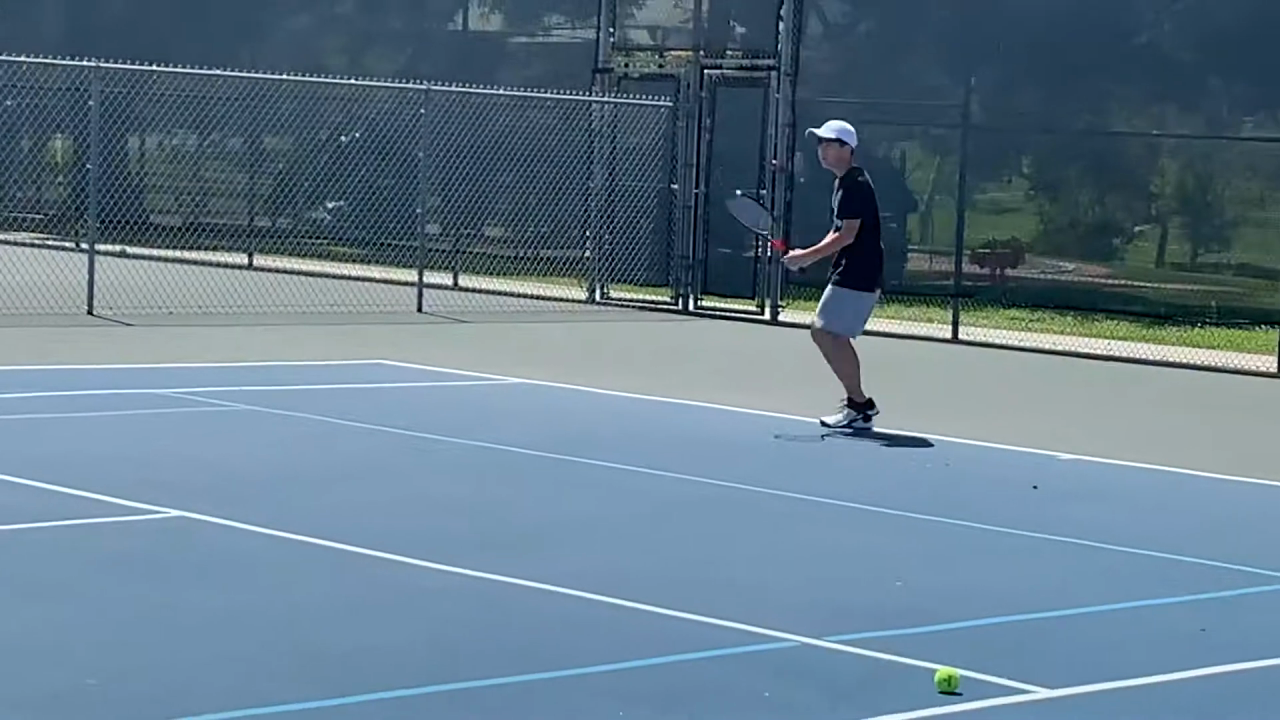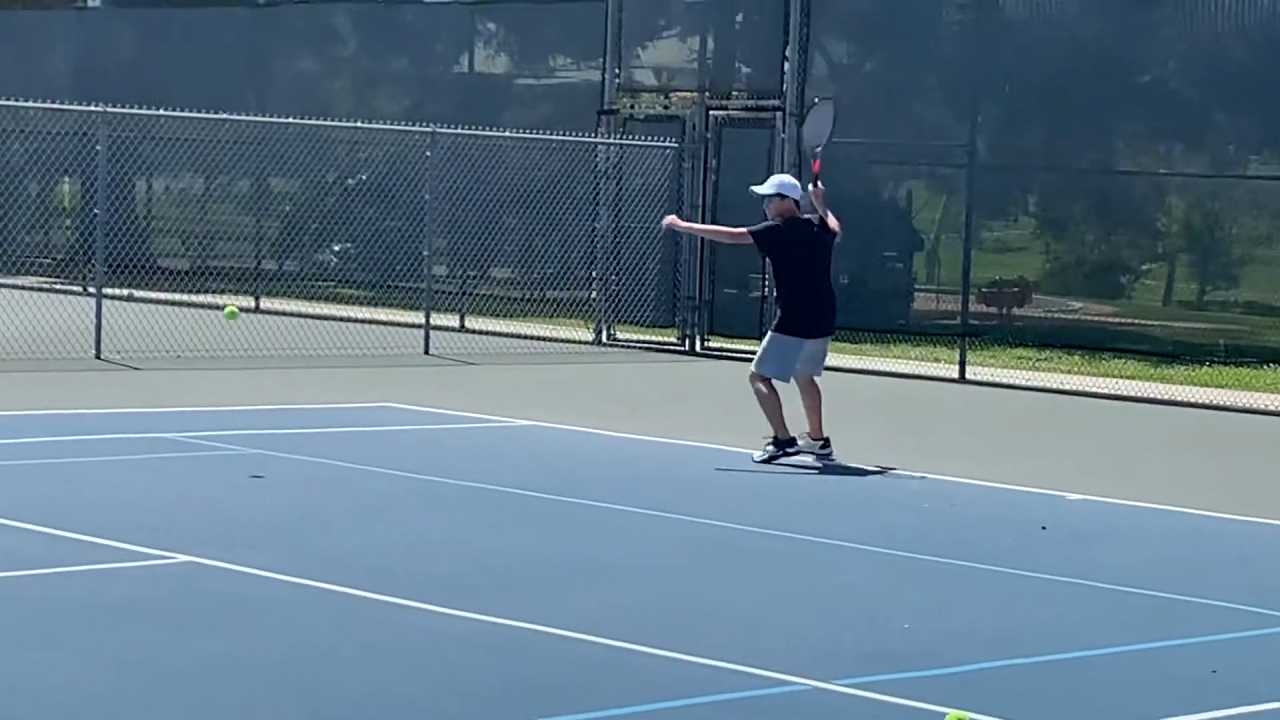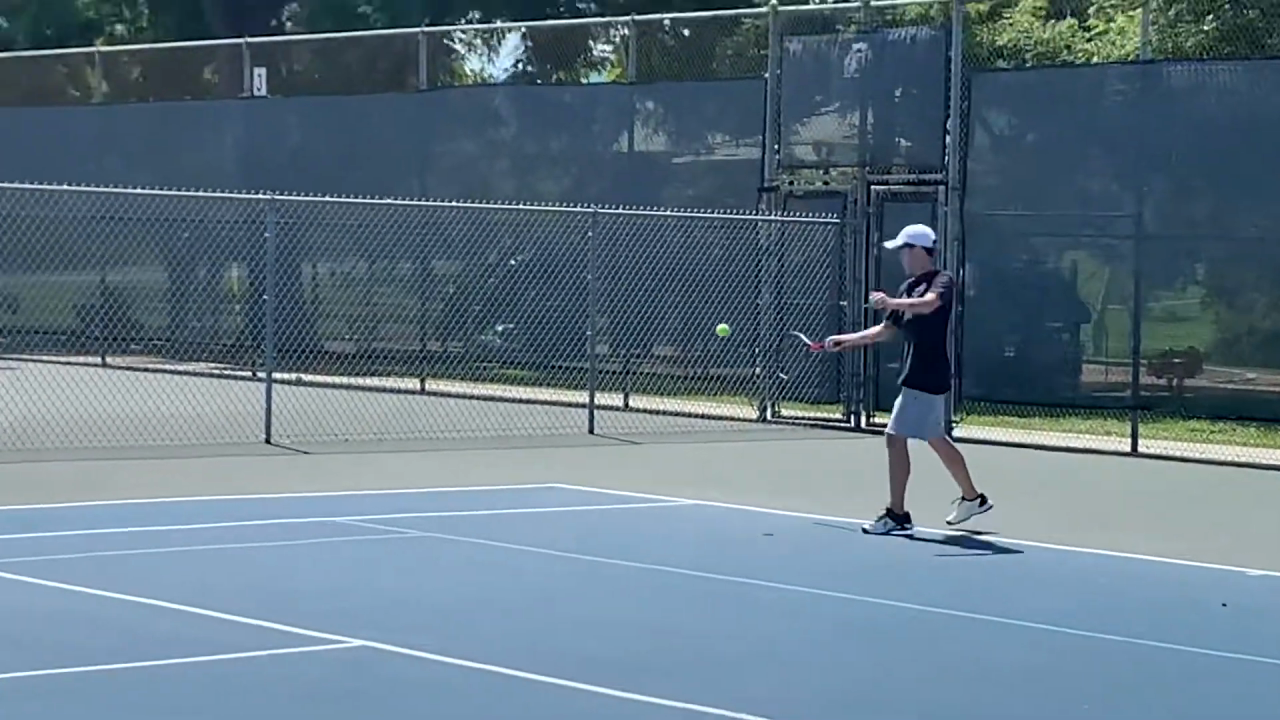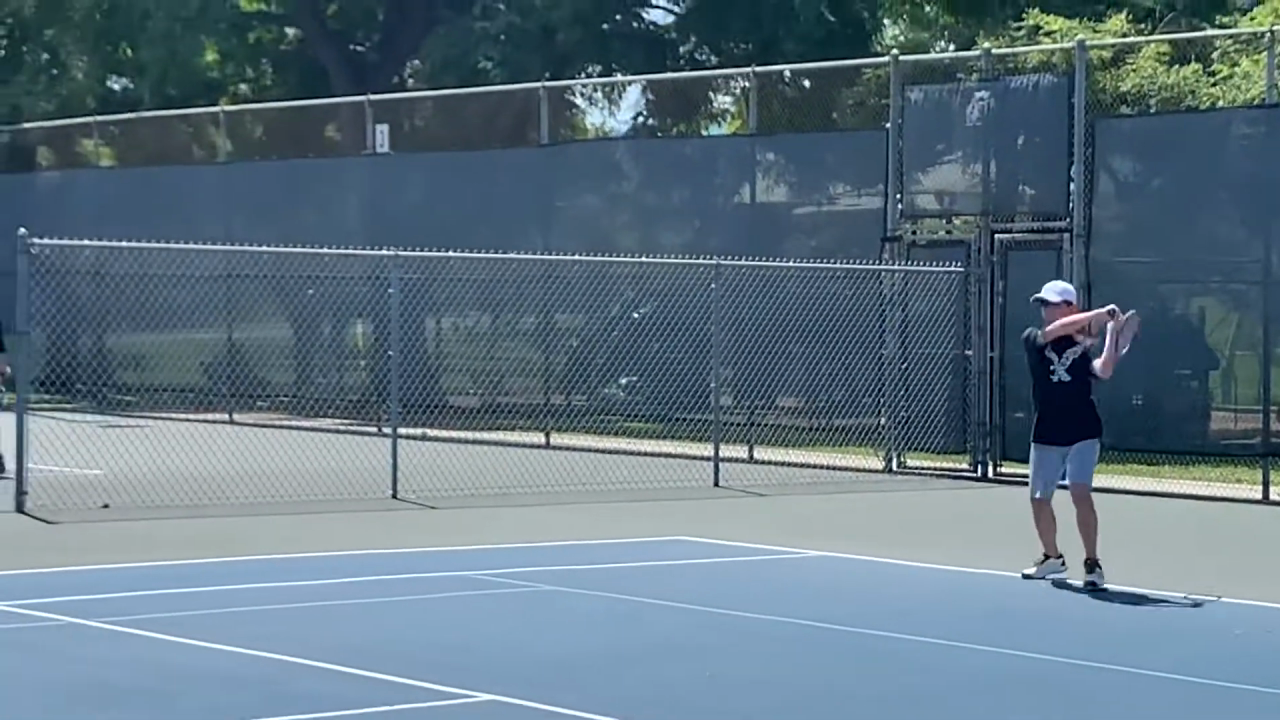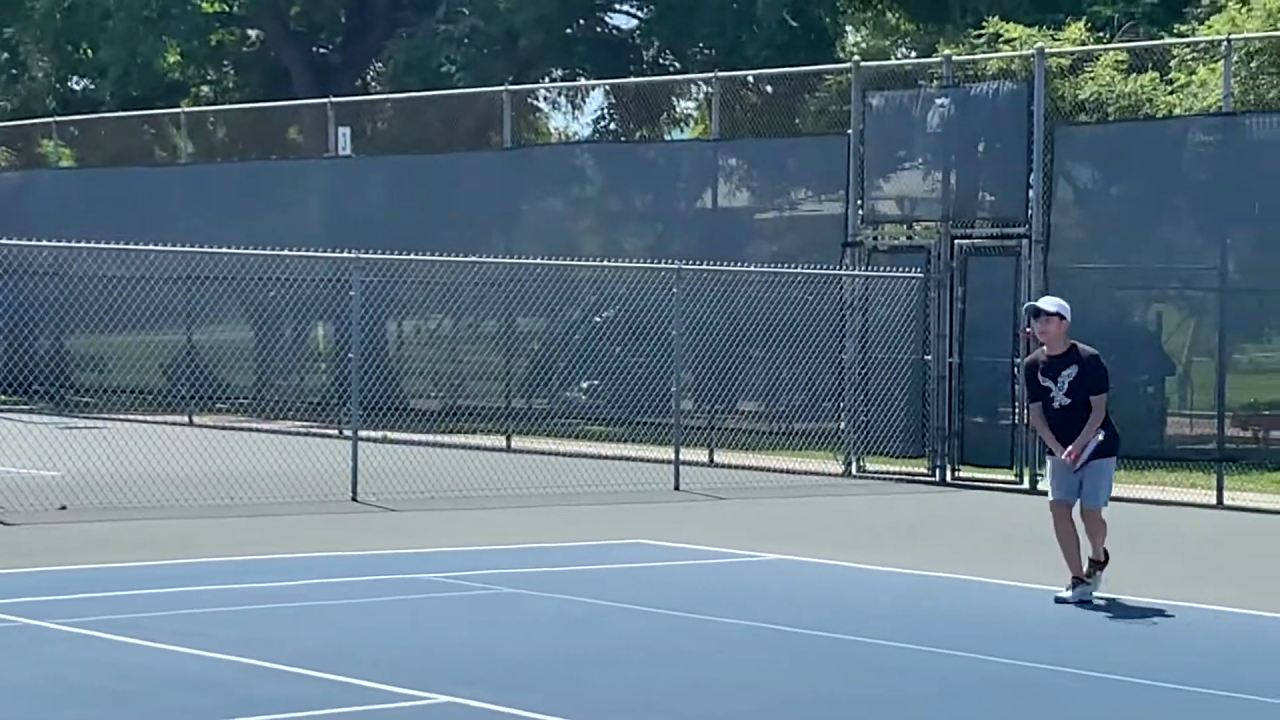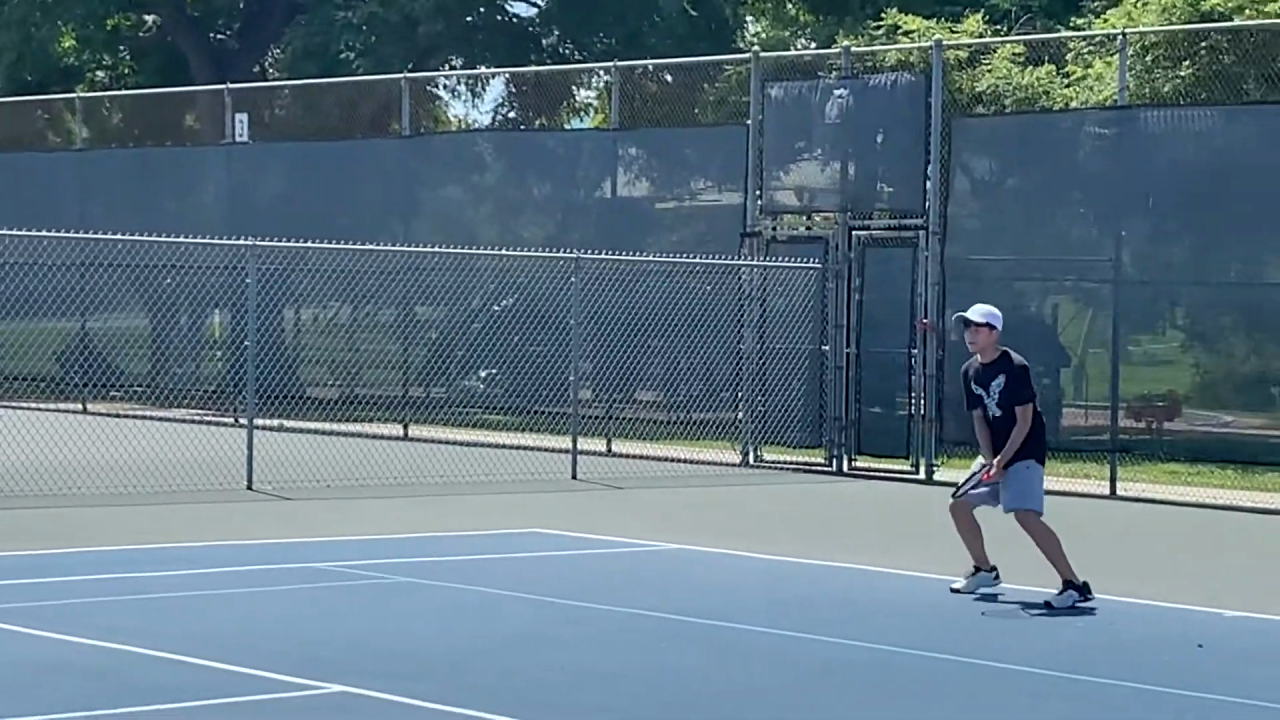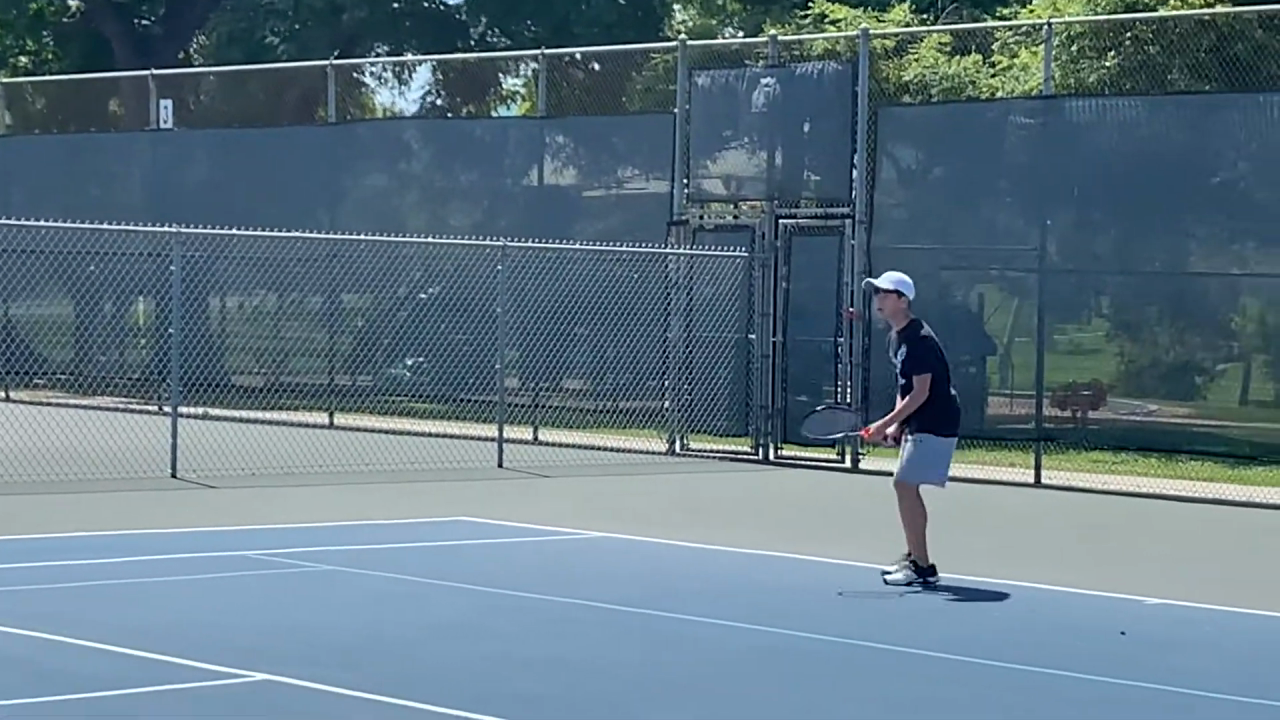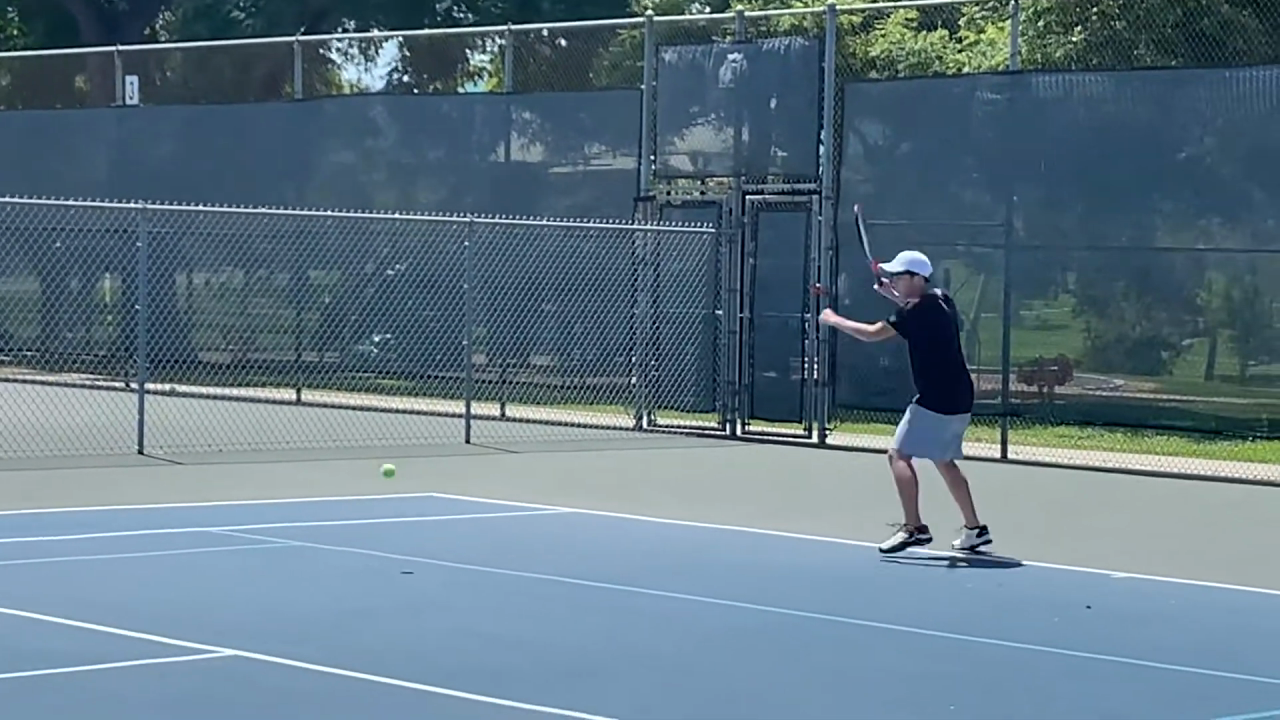
dt=0.5s
person 1, frame 1
left shoulder: (855, 184)
right shoulder: (844, 182)
left elbow: (847, 235)
left wrist: (807, 254)
right wrist: (809, 255)
left hip: (858, 275)
right hip: (850, 272)
left knee: (823, 333)
right knee: (838, 338)
left ankle: (858, 401)
right ankle: (857, 407)
person 1, frame 2
left shoulder: (778, 230)
right shoulder: (817, 224)
left elbow: (730, 235)
right elbow: (836, 228)
left wrist: (682, 225)
right wrist: (819, 202)
left hip: (795, 323)
right hip: (823, 322)
left knee: (760, 378)
right knee: (803, 373)
left ankle: (783, 440)
right ankle: (817, 438)
person 1, frame 3
left shoulder: (942, 280)
right shoulder: (909, 287)
left elbow: (927, 305)
right elbow: (886, 330)
left wrist: (893, 302)
right wrist: (849, 339)
left hip: (925, 377)
right hip: (926, 376)
left knee: (895, 438)
right knee: (936, 439)
left ankle: (897, 514)
right ankle: (972, 498)
person 1, frame 4
left shoulder: (1086, 343)
right shoulder: (1033, 338)
left elbow: (1105, 371)
right elbow: (1056, 332)
left wrist: (1111, 331)
right wrist: (1100, 314)
left hip: (1084, 432)
right hip: (1047, 434)
left knee: (1080, 494)
right knee: (1039, 500)
left ankle: (1093, 563)
right ankle: (1051, 557)
person 1, frame 5
left shoulder: (1089, 359)
right shoulder: (1032, 365)
left elbow: (1099, 409)
right elbow: (1036, 415)
left wrist: (1077, 447)
right wrist: (1059, 449)
left hip: (1097, 447)
right hip: (1059, 449)
left knee: (1091, 513)
right knee: (1059, 507)
left ankle: (1098, 558)
right ankle: (1079, 582)
person 1, frame 6
left shoulder: (1016, 367)
right shoulder: (969, 371)
left elbow: (1024, 422)
right elbow: (979, 419)
left wrist: (1000, 461)
right wrist: (990, 461)
left hip: (1024, 454)
right hip: (995, 453)
left knee: (1026, 516)
right knee: (959, 506)
left ankle: (1074, 585)
right ankle: (984, 570)
person 1, frame 7
left shoulder: (920, 338)
right shoulder: (895, 338)
left elbow: (921, 393)
left wrist: (885, 422)
right wrist: (896, 426)
left hip: (936, 424)
right hip: (917, 424)
left knee: (906, 486)
right knee: (903, 487)
left ankle: (923, 567)
right ankle: (913, 557)
person 1, frame 8
left shoulder: (915, 309)
right shoulder: (943, 302)
left elbow: (872, 333)
left wrist: (833, 320)
right wrist: (895, 296)
left hip: (935, 401)
right hip: (961, 399)
left knee: (899, 456)
right knee: (945, 463)
left ankle: (913, 529)
right ankle: (976, 530)
